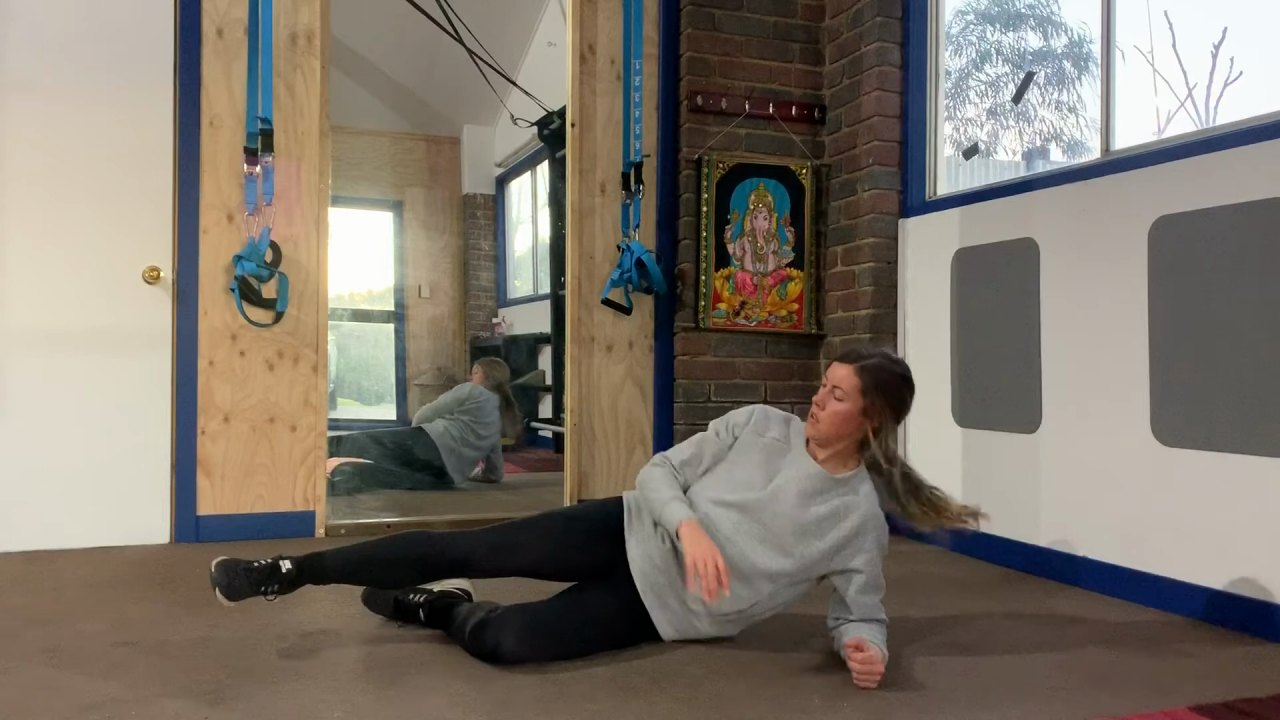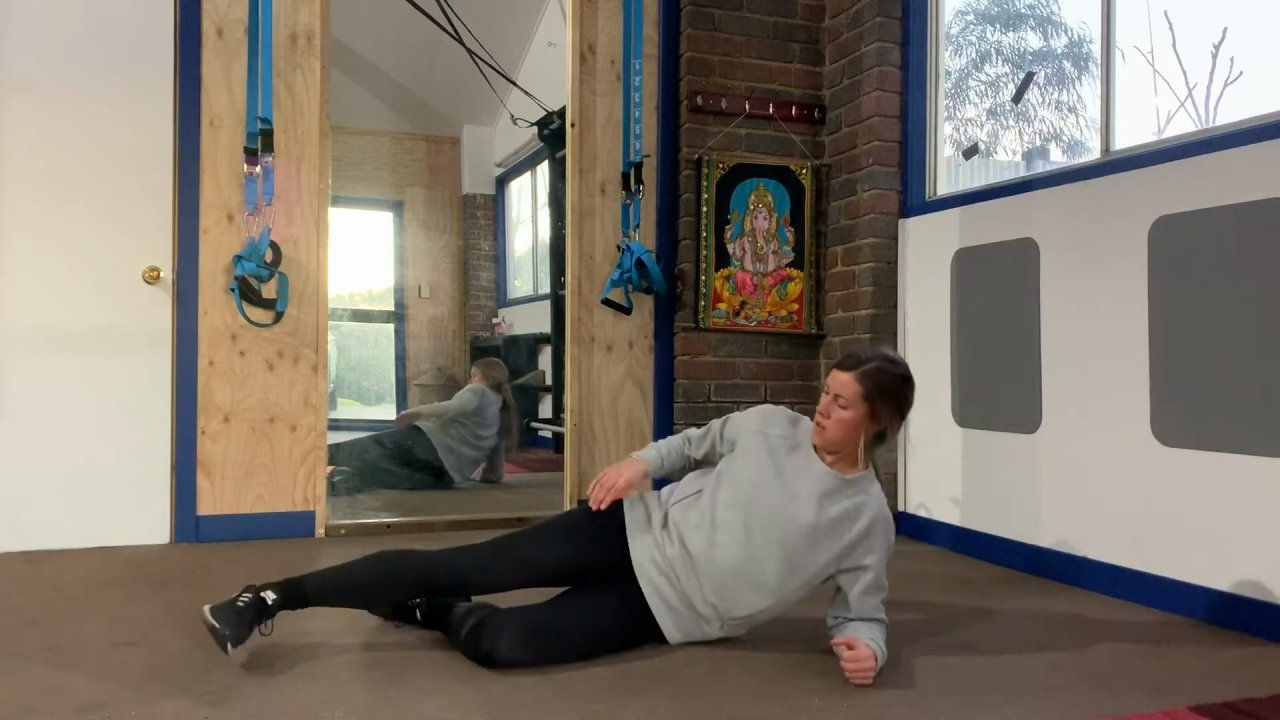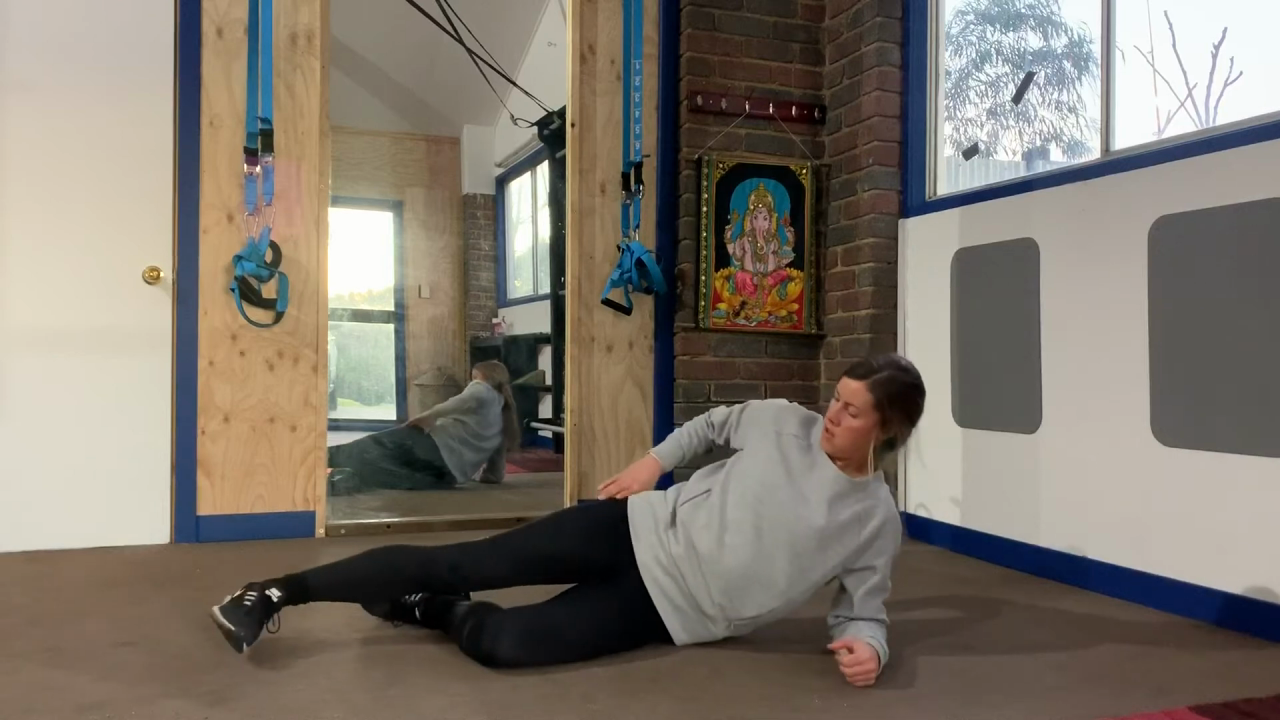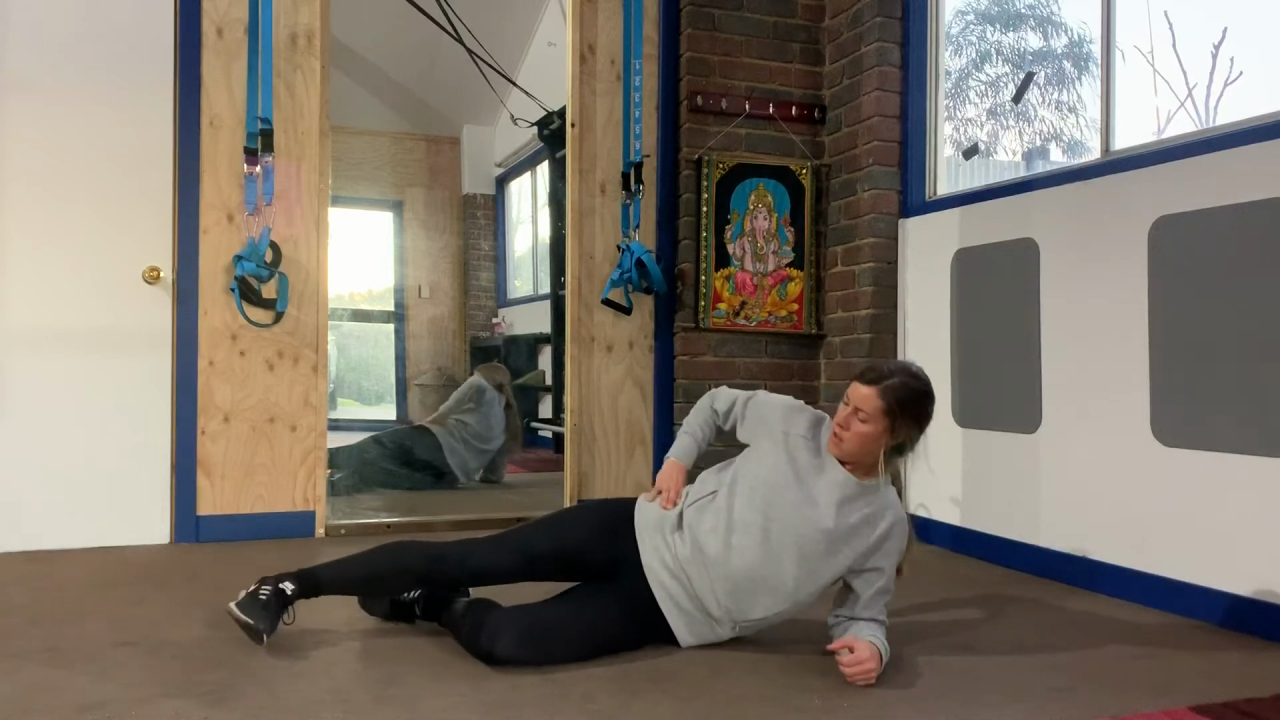
dt=0.4s
person 1, frame 1
left shoulder: (861, 518)
right shoulder: (759, 426)
left elbow: (859, 612)
right elbow: (659, 472)
left wrist: (867, 648)
right wrist: (689, 529)
left hip: (661, 607)
right hip: (634, 533)
left knee: (510, 639)
right knee: (467, 549)
left ankle: (441, 608)
right ankle: (290, 571)
person 1, frame 2
left shoulder: (866, 518)
right shoulder: (773, 427)
left elbow: (861, 612)
right elbow: (697, 441)
left wrist: (863, 647)
right wrist: (639, 461)
left hip: (665, 614)
right hip: (627, 539)
left knee: (504, 642)
right knee: (461, 567)
left ankle: (439, 616)
right ankle: (274, 596)
person 1, frame 3
left shoulder: (875, 522)
right shoulder: (786, 423)
left elbow: (861, 612)
right elbow: (715, 422)
left wrist: (867, 647)
right wrist: (654, 460)
left hip: (667, 610)
right hip: (638, 533)
left knee: (507, 643)
right knee: (462, 563)
left ankle: (438, 610)
right ankle: (279, 591)
person 1, frame 4
left shoulder: (881, 523)
right shoulder: (794, 423)
left elbow: (862, 612)
right elbow: (718, 403)
left wrist: (869, 646)
right wrist: (677, 460)
left hip: (670, 611)
right hip: (643, 534)
left knee: (505, 640)
right knee: (469, 558)
left ankle: (434, 605)
right ankle: (290, 586)
person 2, frame 1
left shoulder: (471, 390)
right shoulder: (500, 421)
left elbow: (426, 414)
right elbow: (494, 474)
left wrist: (413, 434)
right wrist: (470, 473)
left hip: (430, 441)
right hip: (445, 473)
left knee: (356, 444)
right ankle: (351, 476)
person 2, frame 2
left shoulder: (479, 391)
right shoulder: (501, 423)
left elbow: (458, 407)
right elbow: (495, 475)
left wrist: (414, 413)
right wrist: (472, 471)
left hip: (428, 441)
right hip: (445, 474)
left knee: (362, 450)
right ankle: (350, 477)
person 2, frame 3
left shoulder: (484, 389)
right shoulder: (504, 425)
left elbow: (476, 395)
right elbow: (495, 475)
left wrist: (433, 413)
right wrist: (475, 471)
left hip: (430, 441)
right hip: (446, 474)
left knee: (361, 452)
right ankle: (352, 478)
person 2, frame 4
left shoulder: (486, 395)
right shoulder: (504, 429)
left elbow: (477, 384)
right elbow: (495, 475)
left wrist: (441, 414)
right wrist: (473, 471)
left hip: (431, 441)
right hip: (446, 474)
left knee: (363, 452)
